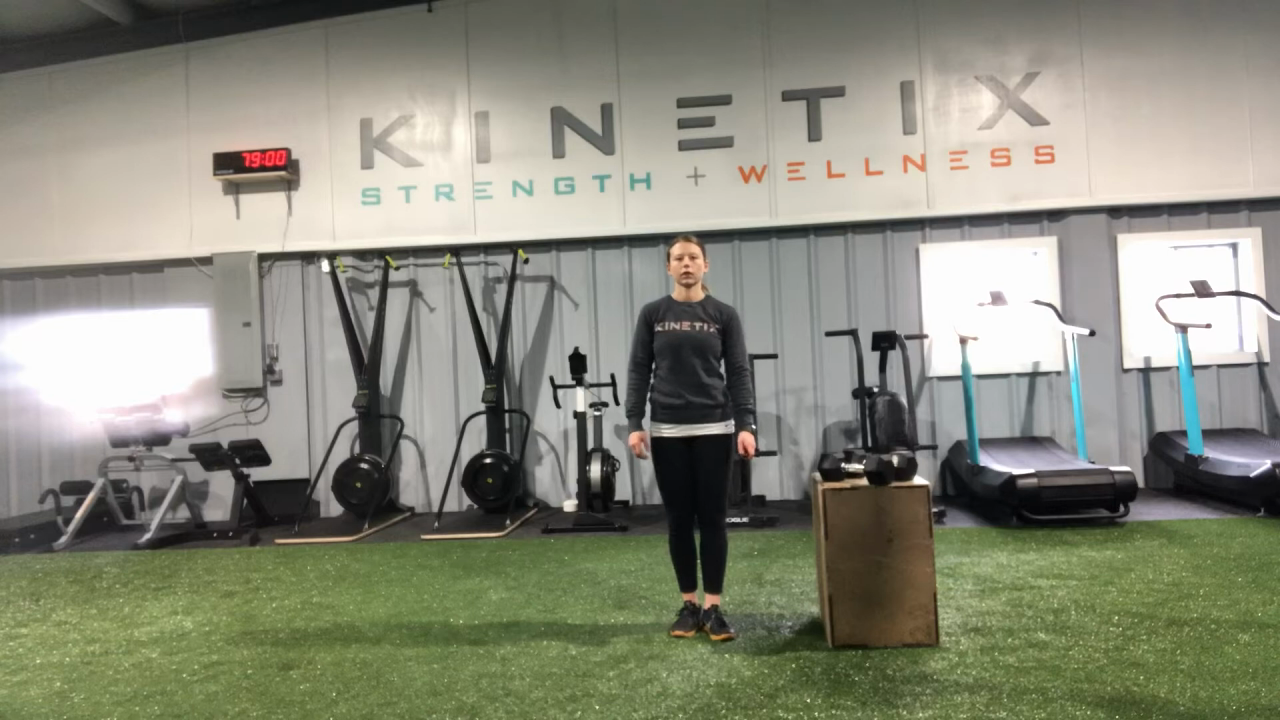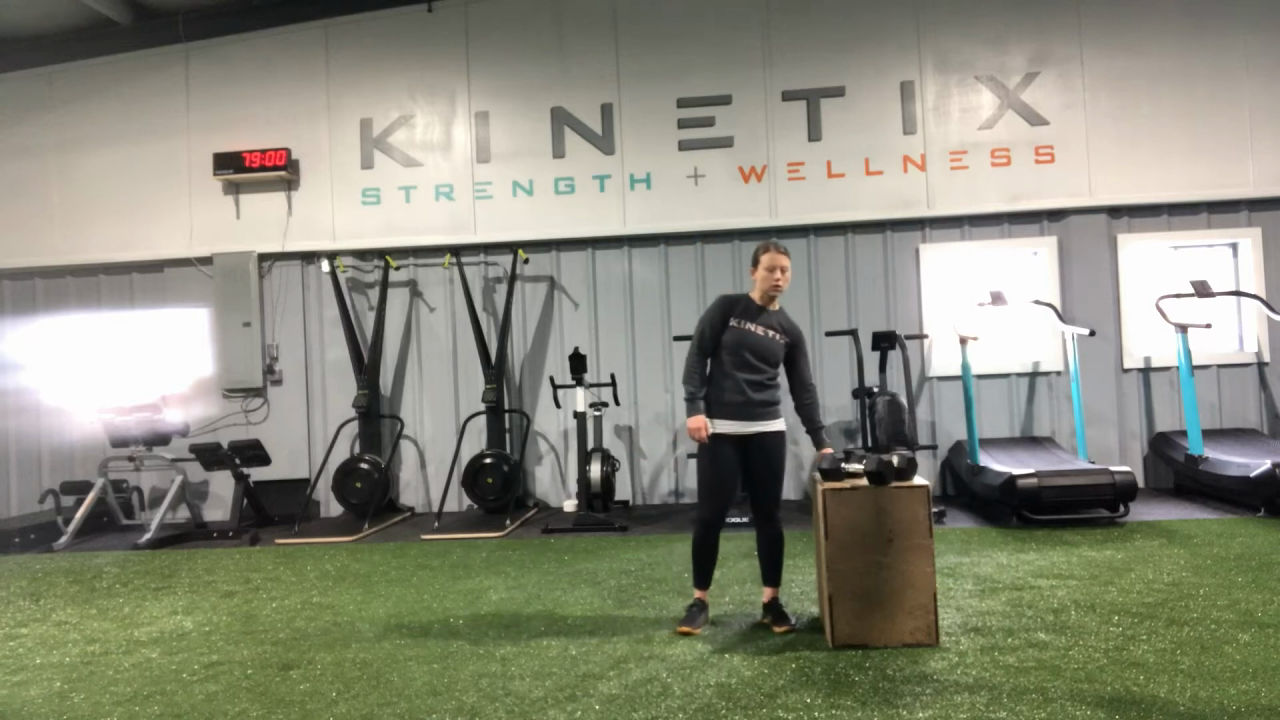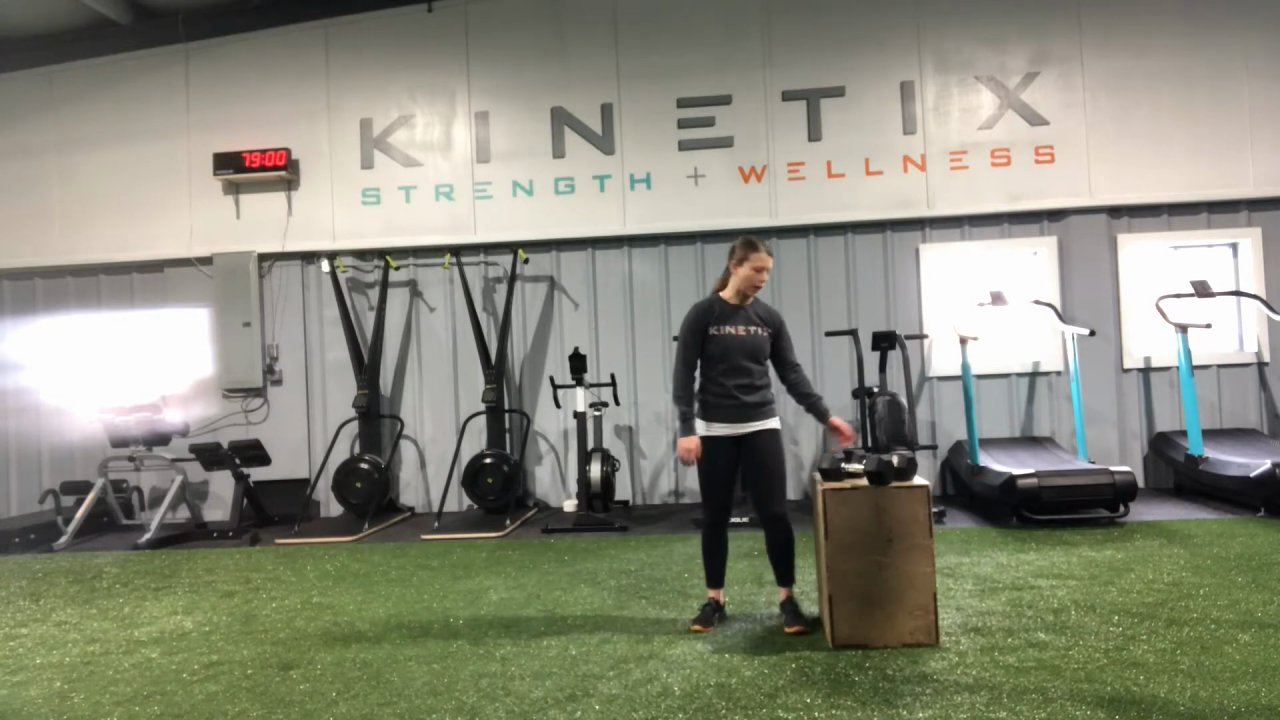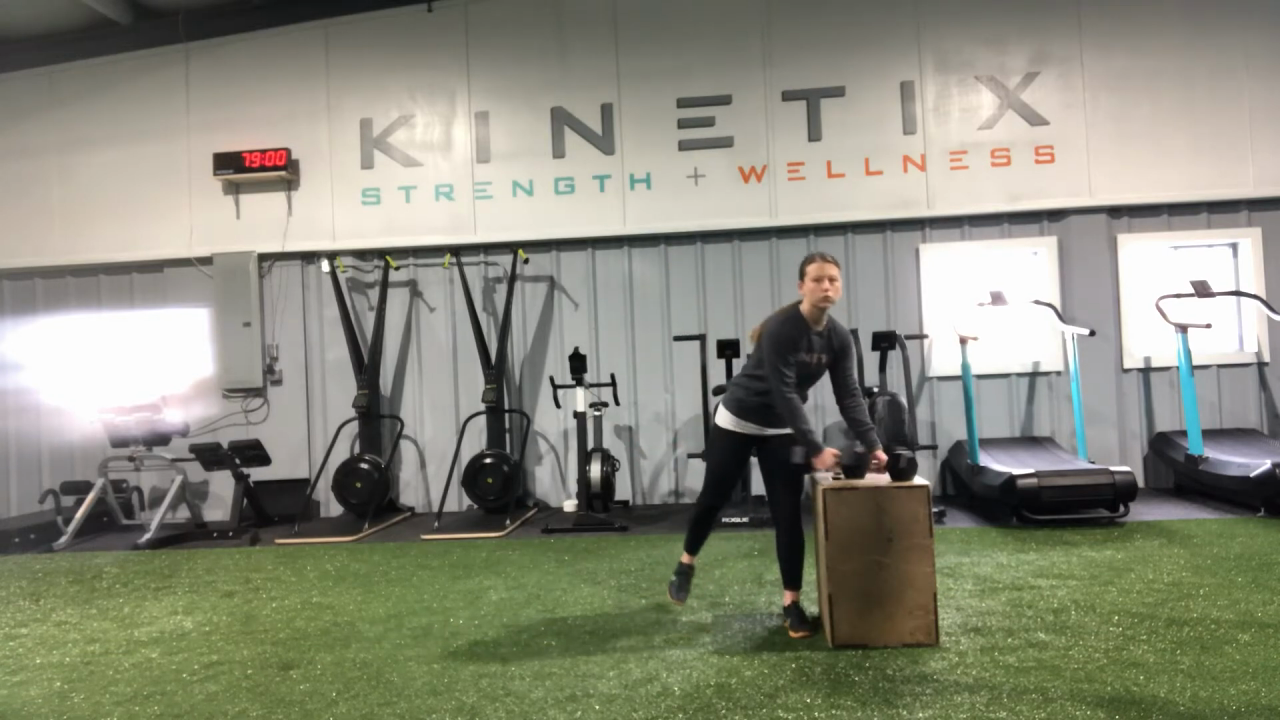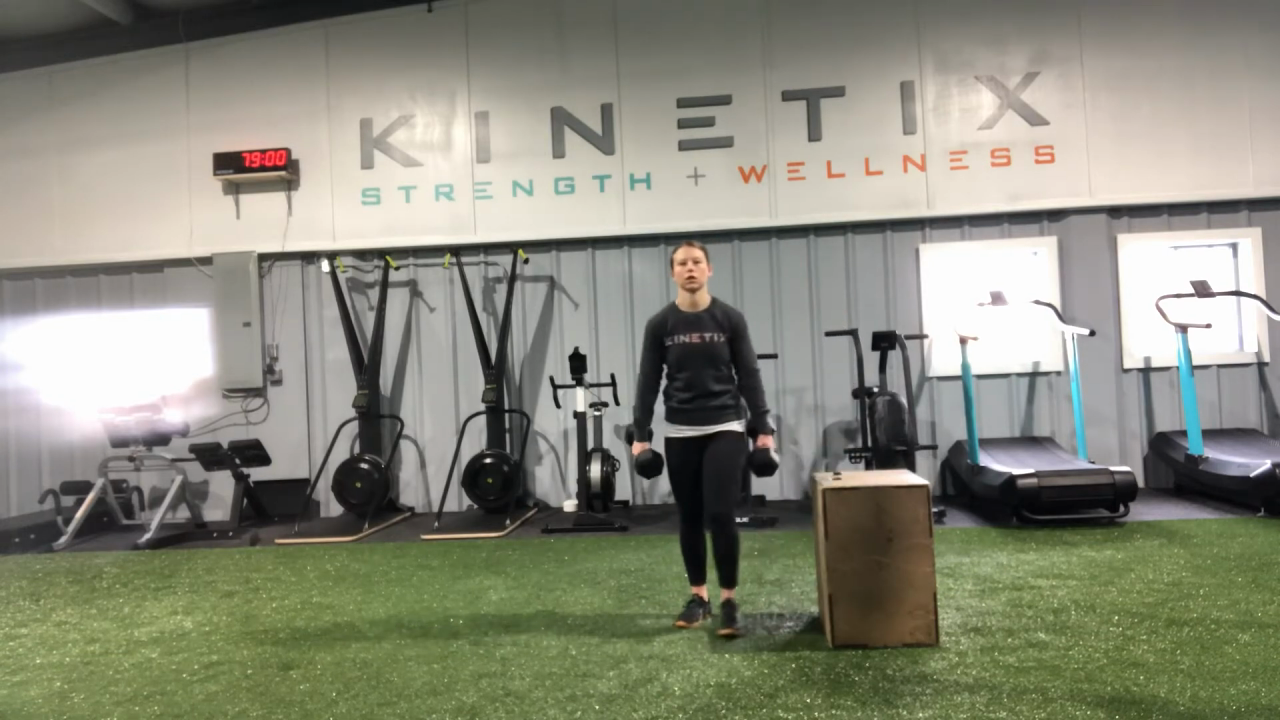
dt=1s
person 1, frame 1
left shoulder: (724, 315)
right shoulder: (653, 314)
left elbow: (739, 373)
right elbow: (639, 371)
left wrist: (746, 425)
right wrist: (635, 423)
left hip: (714, 428)
right hip: (667, 430)
left knee: (712, 518)
right knee: (679, 520)
left ankle: (713, 607)
right ankle: (689, 604)
person 1, frame 2
left shoulder: (790, 330)
right shoulder: (726, 308)
left elbow: (803, 388)
right elbow: (697, 357)
left wrist: (821, 442)
right wrist: (694, 408)
left hip: (767, 429)
right hip: (720, 427)
left knee: (768, 516)
right knee: (710, 515)
left ankle: (771, 601)
right ankle: (699, 600)
person 1, frame 3
left shoulder: (769, 317)
right shoulder: (702, 314)
left elbow: (791, 372)
right elbow: (684, 373)
left wrist: (825, 415)
right wrist: (687, 429)
left hip: (761, 426)
right hip: (715, 429)
left knee: (774, 513)
right knee: (715, 516)
left ankle: (788, 599)
right ankle: (714, 600)
person 1, frame 4
left shoulder: (839, 337)
right shoulder: (779, 328)
left elbow: (849, 394)
right elbow: (784, 391)
left wrist: (873, 446)
right wrist: (815, 448)
left hip: (782, 430)
right hip: (738, 420)
left knee: (788, 514)
right knee: (714, 497)
left ankle: (792, 603)
right ankle: (687, 562)
person 1, frame 5
left shoulder: (730, 319)
right shoulder: (660, 324)
left elbow: (749, 375)
right elbow: (648, 380)
left wrist: (763, 427)
right wrist: (640, 433)
left hip: (726, 427)
right hip: (680, 431)
left knee: (721, 515)
right knee: (690, 516)
left ankle: (728, 600)
right ankle: (699, 596)
